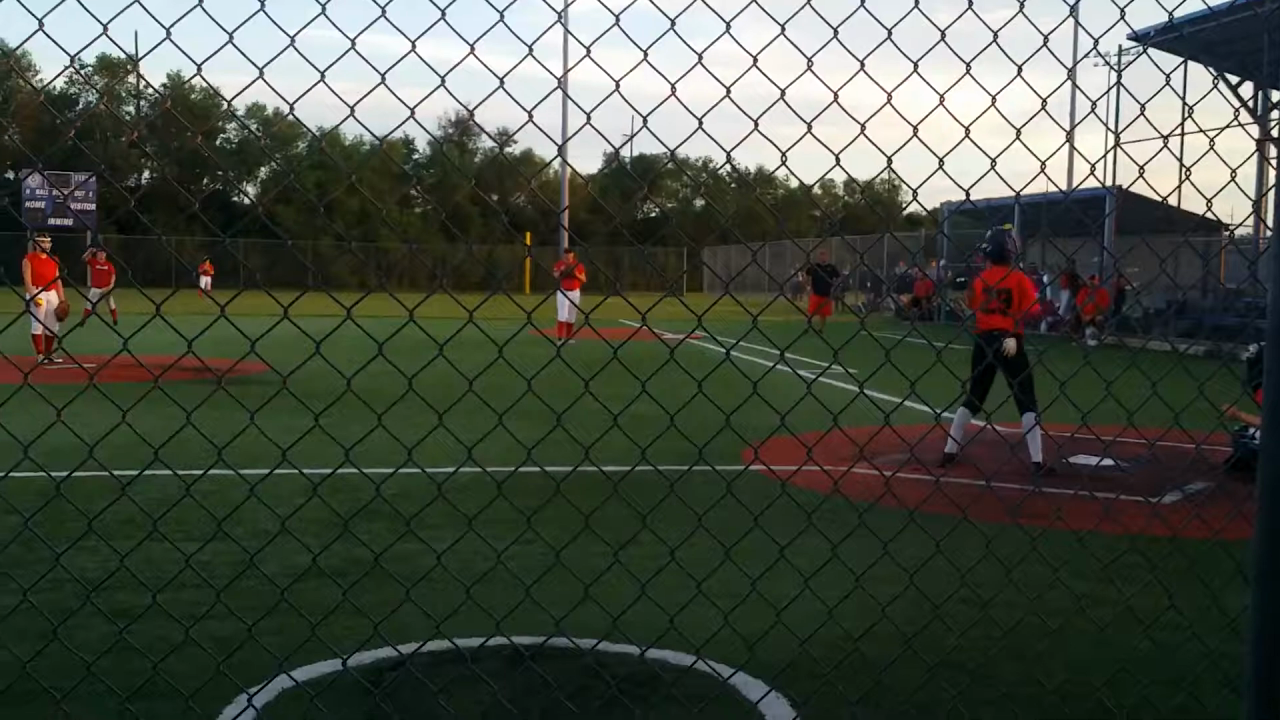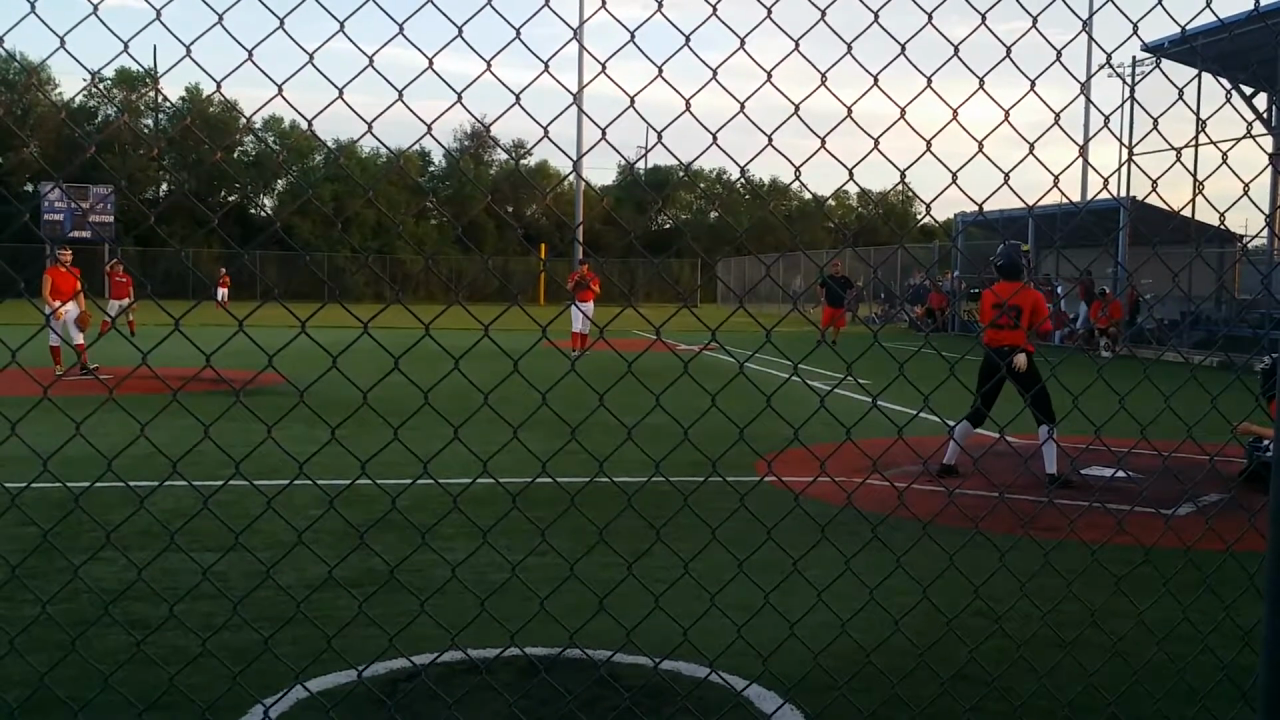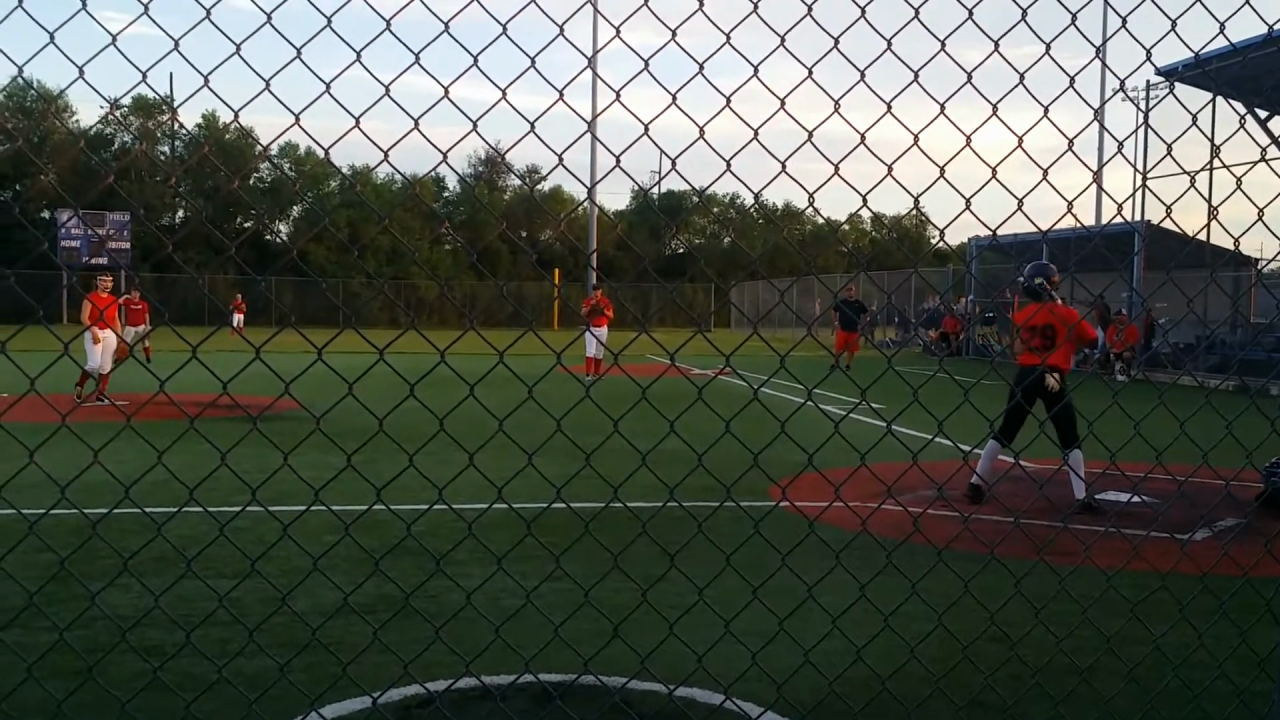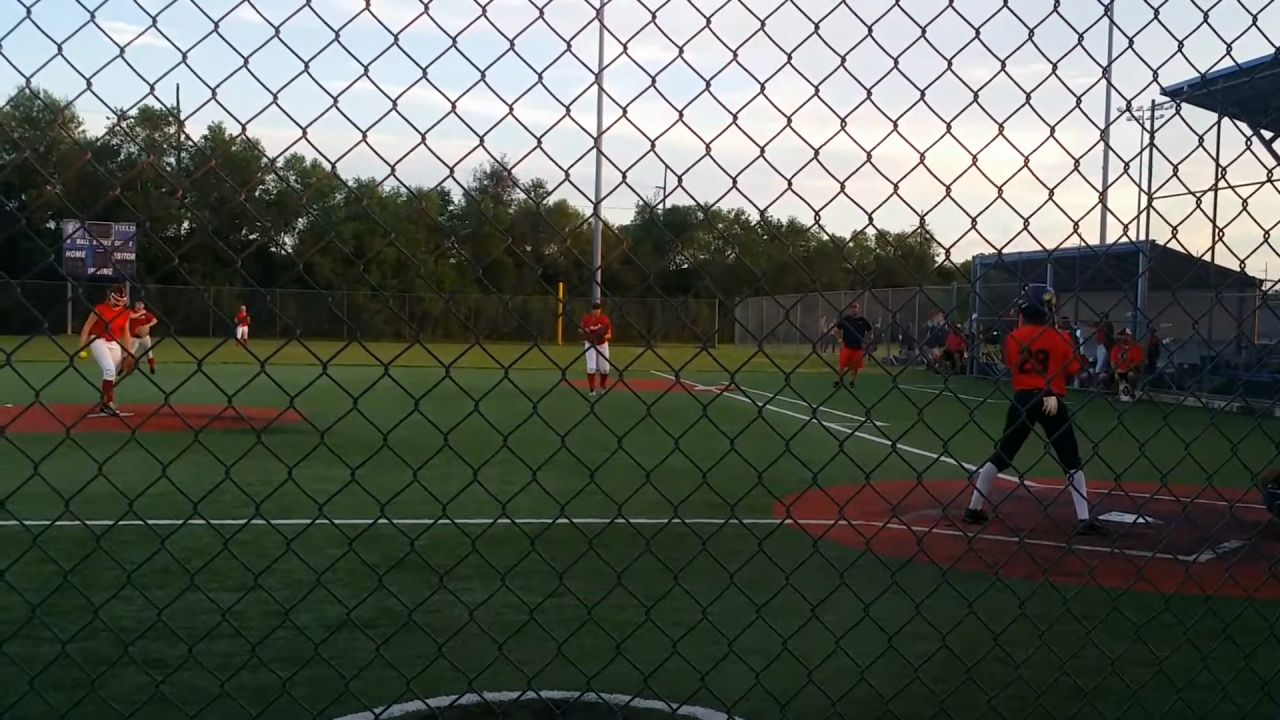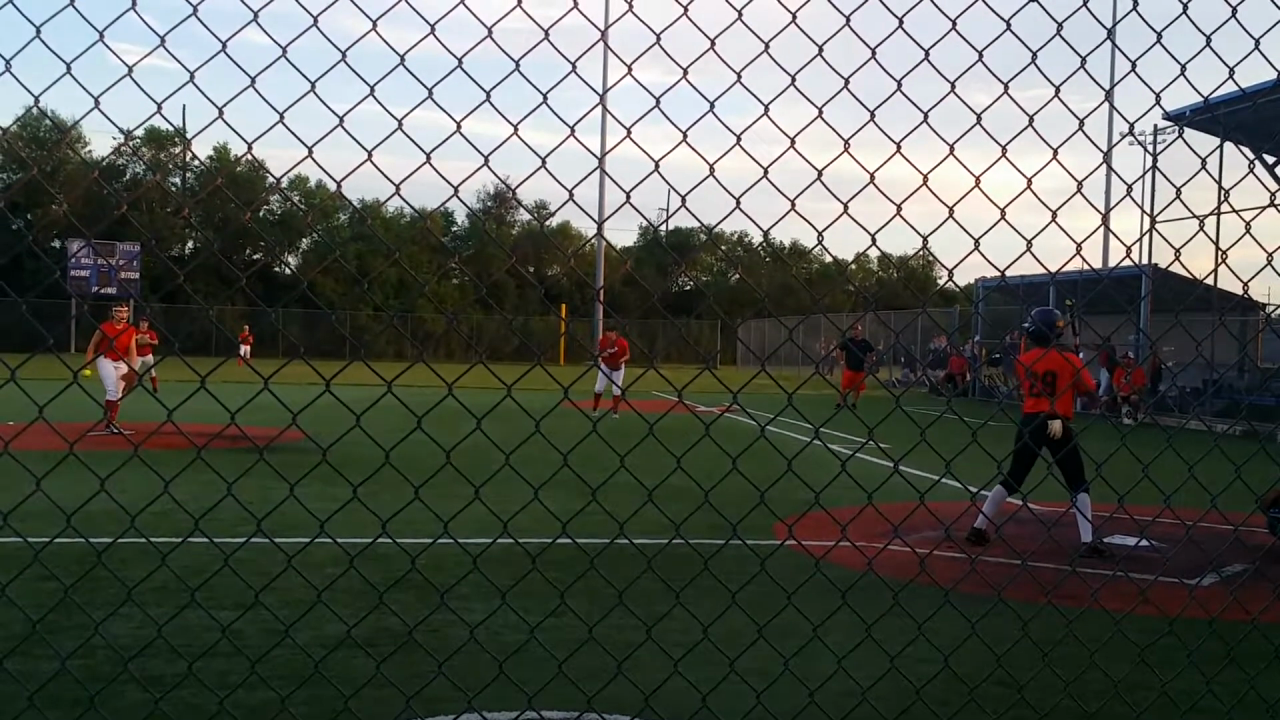
dt=1s
person 1, frame 1
left shoulder: (979, 280)
right shoulder: (1021, 279)
right elbow: (1029, 315)
left hip: (984, 341)
right hip: (1010, 342)
left knee: (973, 398)
right knee: (1026, 401)
left ankle: (950, 452)
right ankle: (1037, 462)
person 1, frame 2
left shoulder: (988, 294)
right shoulder: (1034, 296)
right elbow: (1043, 333)
left hip: (993, 356)
right hip: (1020, 358)
left knee: (977, 412)
right knee: (1045, 415)
left ankle: (947, 463)
right ankle: (1052, 473)
person 1, frame 3
left shoulder: (1020, 316)
right shoulder: (1065, 313)
right elbow: (1093, 341)
left hip: (1025, 376)
right hip: (1052, 379)
left knee: (1004, 433)
right knee: (1070, 440)
left ankle: (976, 484)
right ankle: (1082, 498)
person 1, frame 4
left shoulder: (1013, 338)
right shoulder: (1061, 339)
right elbow: (1071, 373)
left hip: (1022, 400)
right hip: (1051, 401)
left knee: (1002, 456)
right knee: (1071, 461)
left ankle: (974, 509)
right ankle: (1085, 520)
person 1, frame 5
left shoulder: (1023, 361)
right shoulder: (1070, 360)
right elbow: (1091, 393)
left hip: (1029, 424)
right hip: (1058, 425)
left knee: (1011, 479)
right knee: (1078, 485)
left ankle: (978, 529)
right ankle: (1088, 542)
